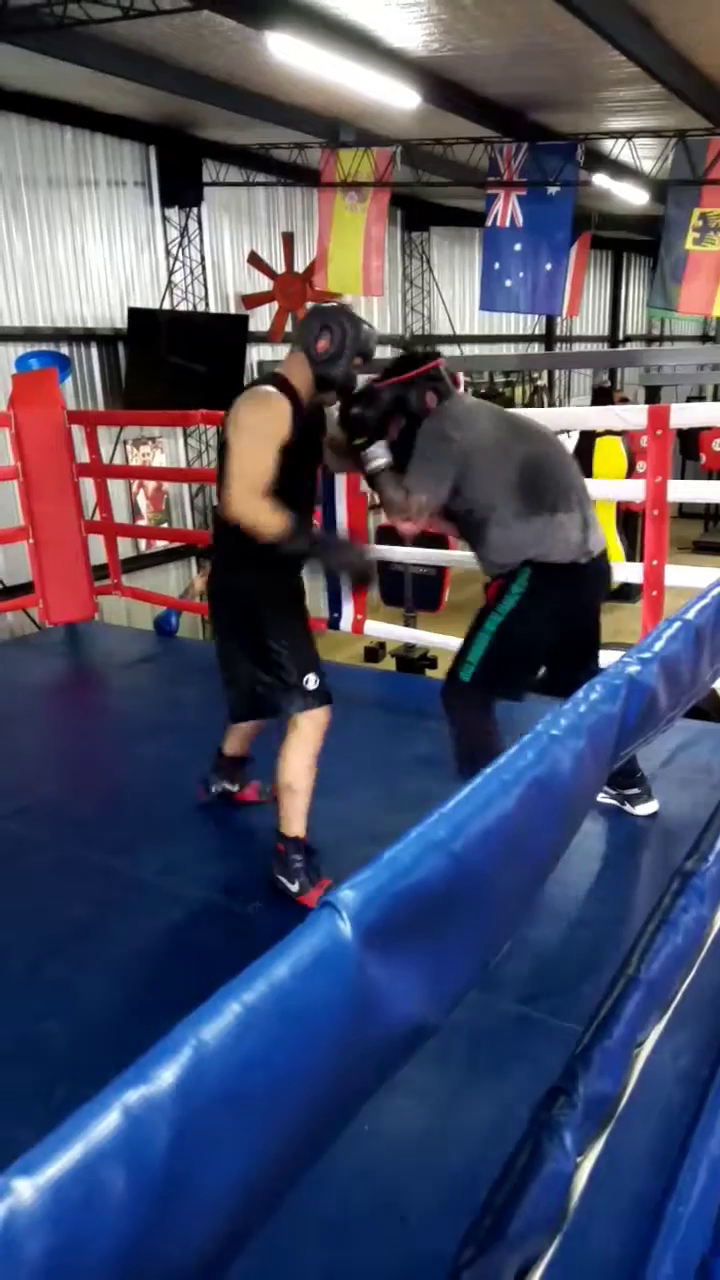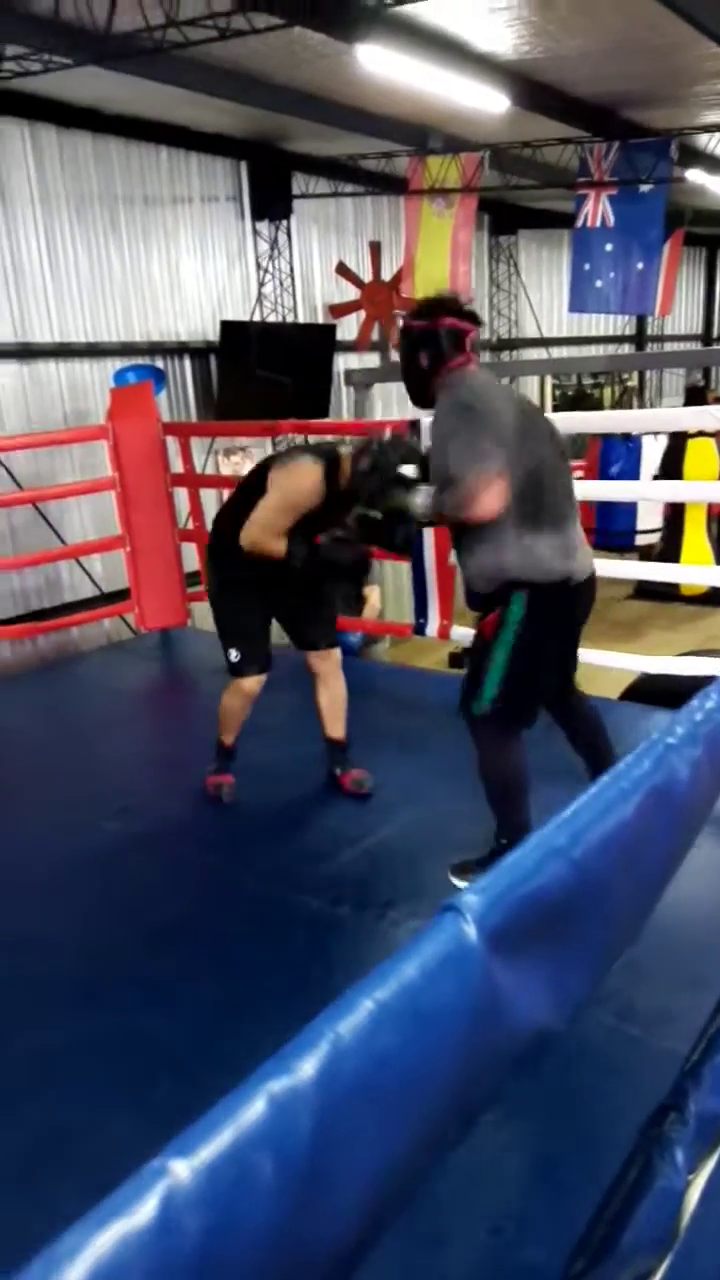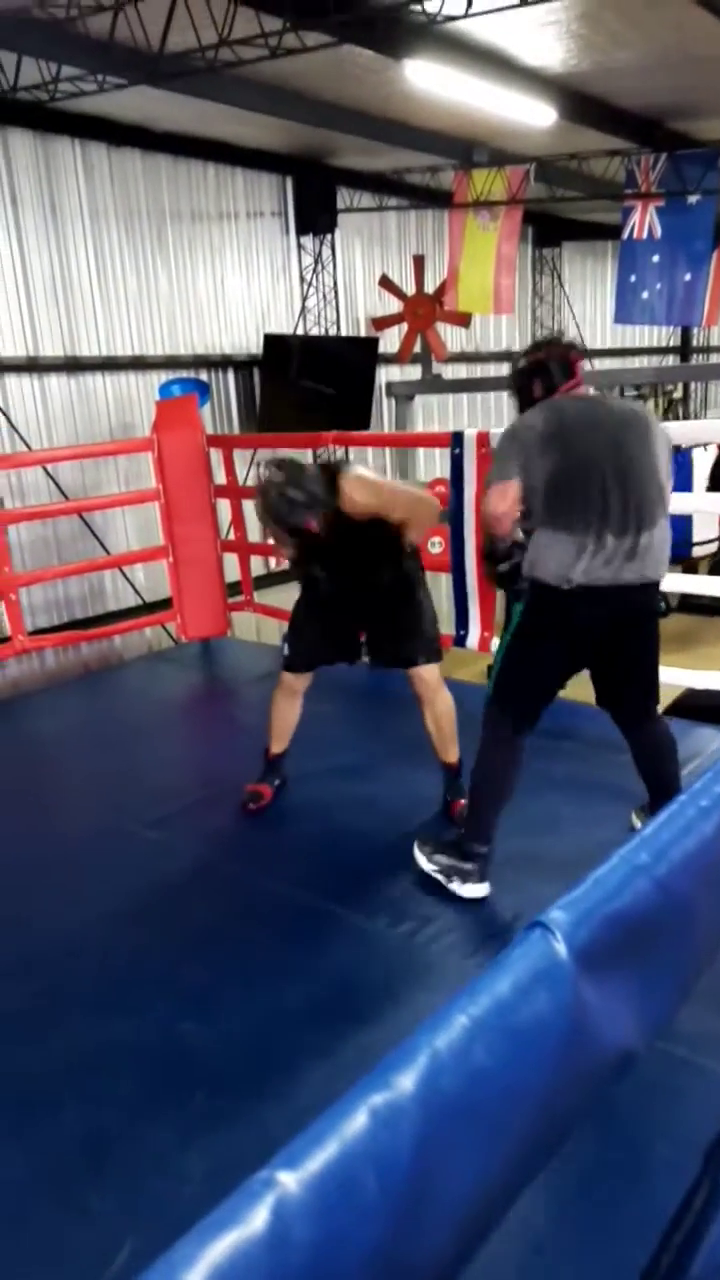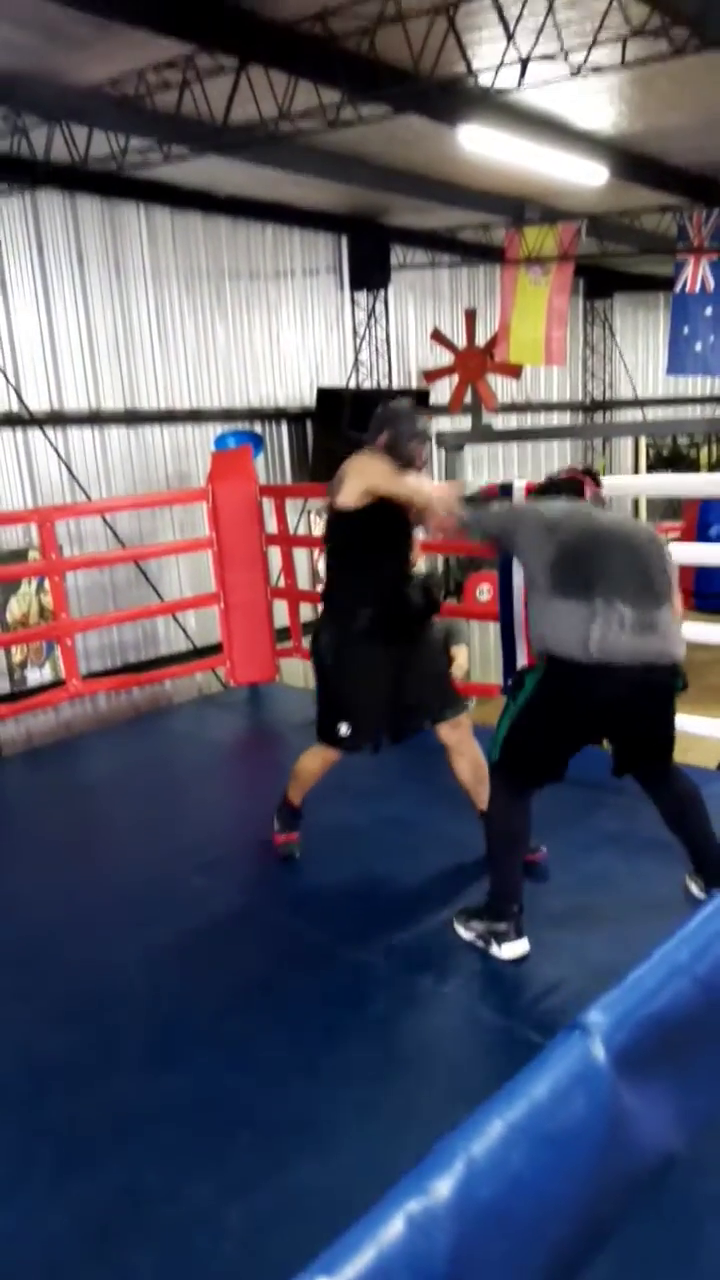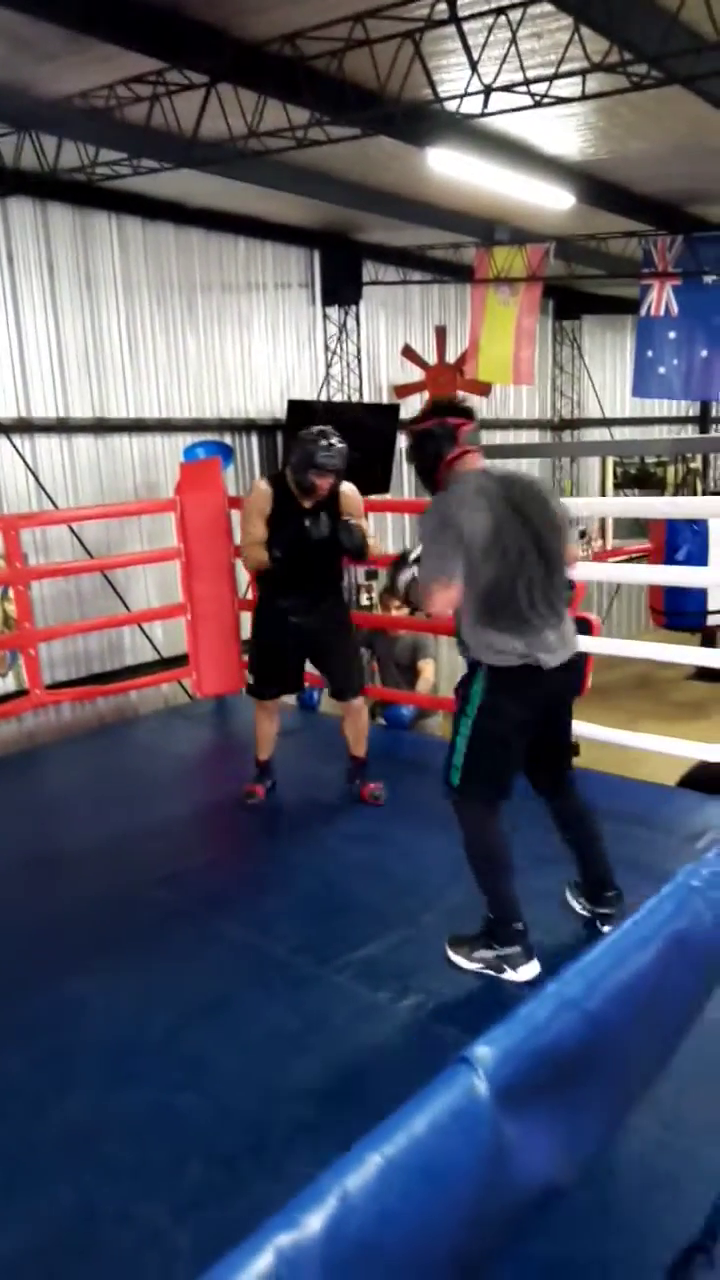
dt=1s
person 1, frame 1
left shoulder: (443, 429)
right shoulder: (477, 418)
left elbow: (408, 515)
right elbow: (453, 509)
left wrist: (370, 451)
left hip: (539, 575)
right hip: (582, 561)
left knee: (465, 695)
right knee: (579, 679)
right ankle: (630, 784)
person 1, frame 2
left shoulder: (463, 403)
right shoulder: (482, 397)
left elbow: (484, 502)
left wrist: (421, 500)
left hip: (529, 585)
right hip: (562, 577)
left knee: (489, 717)
right knee: (556, 690)
left ankle: (513, 858)
person 1, frame 3
left shoulder: (527, 429)
right shoulder: (643, 421)
left elbow: (499, 512)
right elbow: (660, 506)
left wrist: (503, 551)
left hip: (559, 596)
right hip: (636, 592)
left knee: (507, 719)
right knee: (640, 713)
left ankle: (470, 856)
person 1, frame 4
left shoulder: (531, 516)
right shoulder: (644, 534)
right elbow: (674, 609)
left hip: (576, 669)
right hip: (658, 670)
left knee: (510, 781)
right knee: (660, 772)
left ankle: (503, 921)
person 1, frame 5
left shoulder: (451, 506)
right shoulder: (532, 488)
left elbow: (441, 600)
right elbow: (566, 557)
left wrist: (420, 580)
left hip: (505, 674)
right hip: (559, 662)
left knee: (473, 798)
right knee: (553, 778)
left ankle: (511, 943)
right ankle: (603, 893)
person 2, frame 1
left shoulder: (303, 407)
right shoulder: (268, 405)
right elbow: (244, 503)
right wrist: (324, 546)
left hip: (262, 580)
right hip: (253, 584)
left knee: (272, 689)
right knee: (310, 711)
left ankle: (225, 773)
right ankle: (294, 861)
person 2, frame 2
left shoulder: (348, 472)
right shoulder: (308, 476)
right elbow: (251, 538)
right wrist: (313, 556)
left hip: (299, 569)
right hip: (238, 567)
left knee: (329, 661)
right knee: (250, 680)
left ankle: (340, 763)
right ankle: (223, 761)
person 2, frame 3
left shoulder: (353, 487)
right shoulder: (272, 504)
left elbow: (426, 508)
left wrist: (397, 568)
right wrist: (306, 566)
left hip: (391, 582)
right hip: (329, 588)
left knee: (428, 678)
right knee: (292, 678)
left ankle: (454, 788)
right ankle: (272, 772)
person 2, frame 4
left shoulder: (396, 494)
right shoulder: (364, 470)
right elbow: (429, 499)
left wrist: (418, 587)
left hip: (401, 629)
right hip: (352, 636)
left knee: (456, 729)
right knee: (334, 746)
right ankle: (287, 816)
person 2, frame 5
left shoulder: (346, 496)
right shoulder: (263, 494)
left elbow: (366, 550)
right elbow: (251, 557)
left wrist: (355, 540)
right wrist: (291, 544)
left hip: (328, 609)
right hip: (277, 611)
left knee: (353, 700)
right knee: (268, 701)
left ankle: (359, 772)
right ankle: (263, 774)
